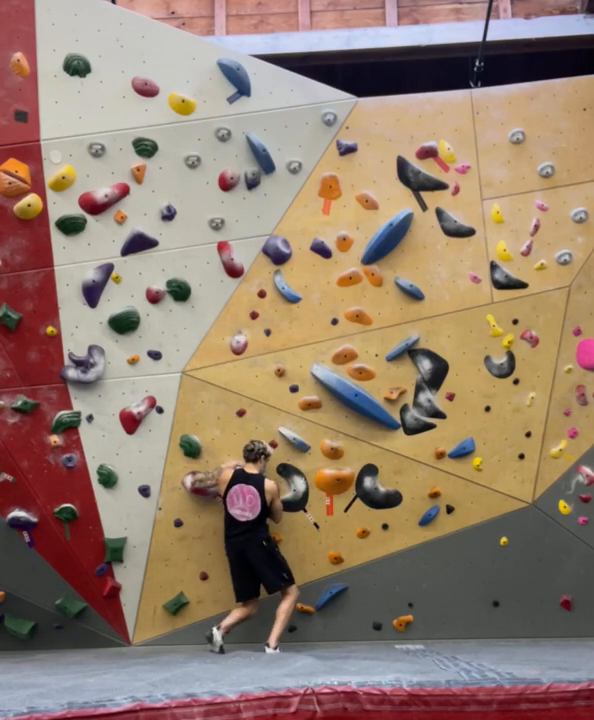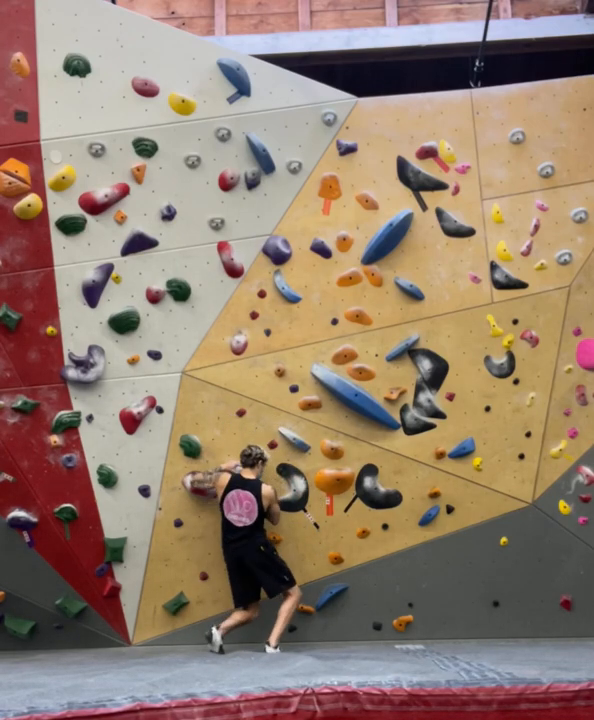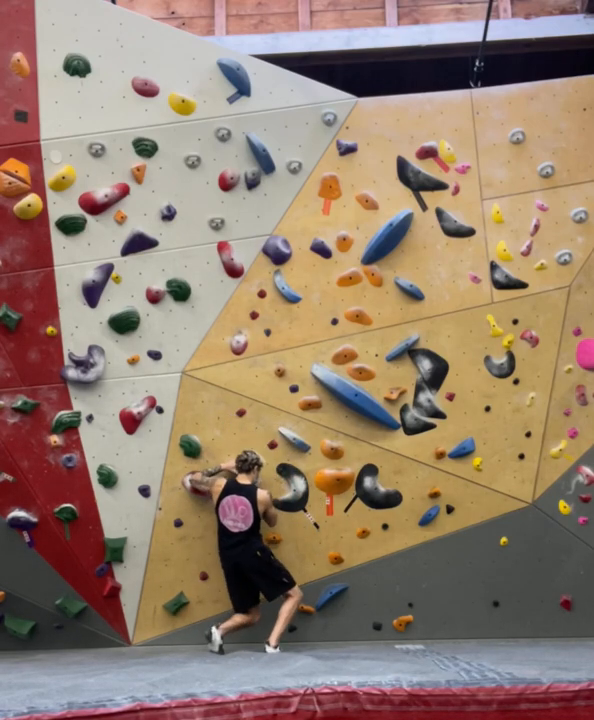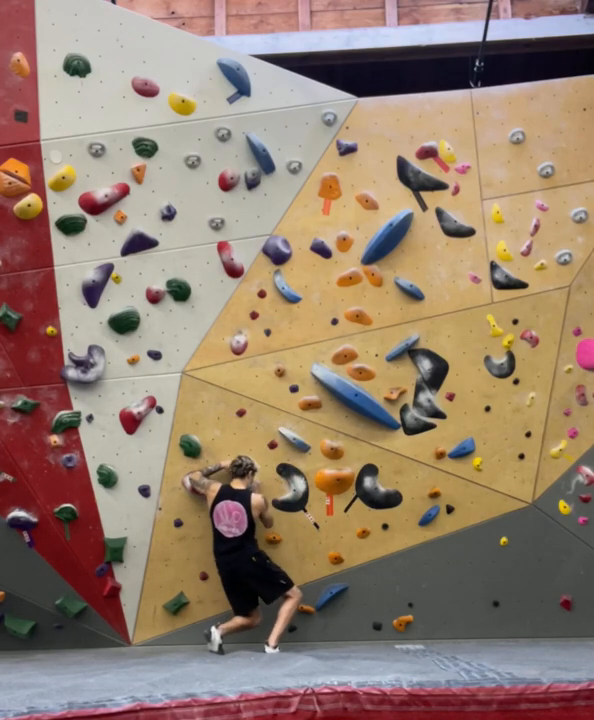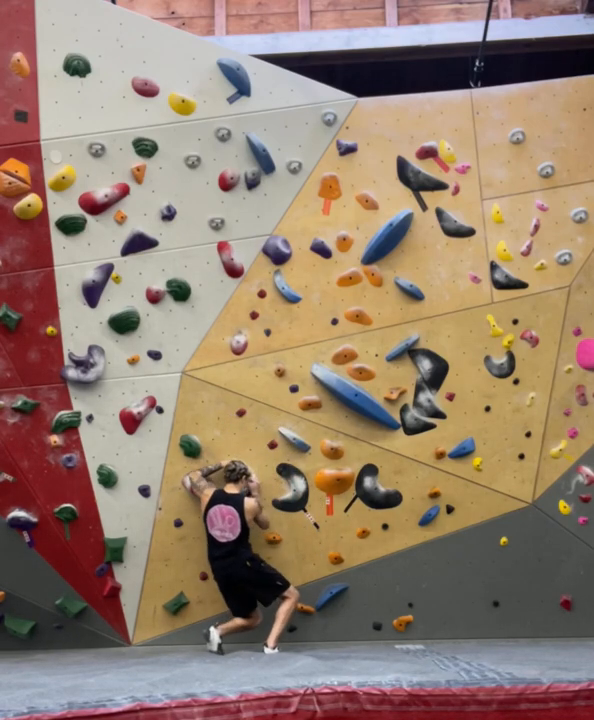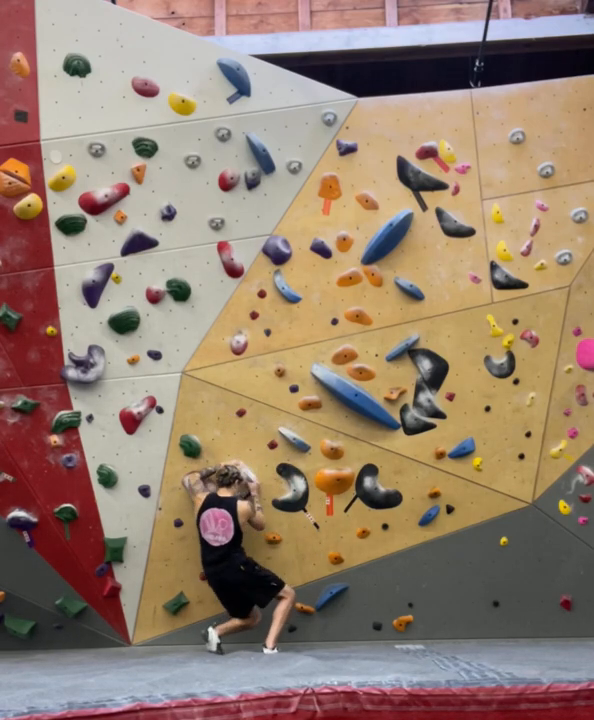
dt=0.1s
person 1, frame 1
left shoulder: (226, 475)
right shoulder: (269, 485)
left elbow: (196, 482)
right elbow: (277, 518)
left hip: (234, 547)
right hip: (259, 545)
left knee: (249, 606)
right knee: (290, 592)
left ankle: (220, 629)
right ankle: (272, 644)
person 1, frame 2
left shoulder: (223, 480)
right shoulder: (266, 491)
right elbow: (274, 519)
left wrist: (223, 468)
left hip: (232, 552)
right hip: (256, 549)
left knee: (249, 610)
right knee: (293, 594)
left ankle: (220, 630)
right ankle: (273, 643)
person 1, frame 3
left shoulder: (218, 485)
right shoulder: (262, 495)
left elbow: (193, 479)
right elbow: (272, 522)
left wrist: (221, 468)
left hip: (228, 557)
right hip: (253, 554)
left knee: (251, 615)
right knee: (294, 595)
left ankle: (218, 631)
right ankle: (272, 644)
person 1, frame 4
left shoulder: (213, 490)
right shoulder: (256, 499)
left elbow: (193, 477)
right elbow: (268, 523)
left wrist: (220, 465)
left hip: (224, 564)
right hip: (249, 559)
left knee: (251, 617)
right knee: (294, 595)
left ankle: (218, 631)
right ankle: (272, 644)
person 1, frame 5
left shoulder: (207, 495)
right shoulder: (250, 503)
left elbow: (193, 477)
right elbow: (264, 525)
left wrist: (221, 465)
right wrist: (256, 493)
left hip: (219, 569)
right hip: (243, 564)
left knee: (251, 619)
right knee: (291, 595)
left ankle: (217, 631)
right ankle: (271, 645)
person 1, frame 6
left shoulder: (201, 499)
right shoulder: (243, 506)
left elbow: (192, 478)
right elbow: (260, 524)
left wrist: (220, 467)
right wrist: (254, 494)
left hip: (213, 574)
right hip: (236, 568)
left knee: (251, 618)
right knee: (287, 594)
left ankle: (215, 632)
right ankle: (270, 646)
